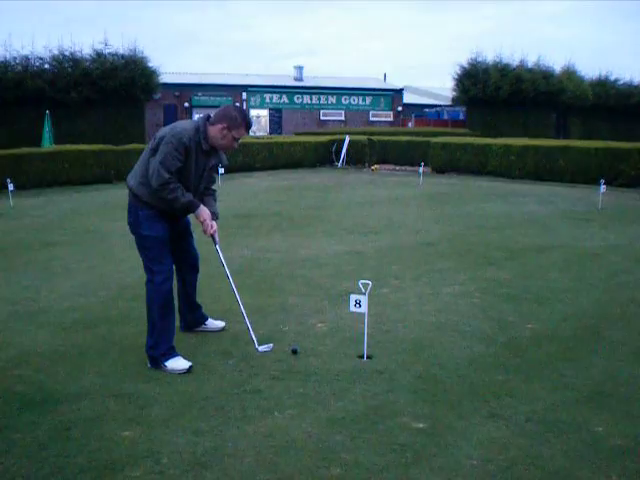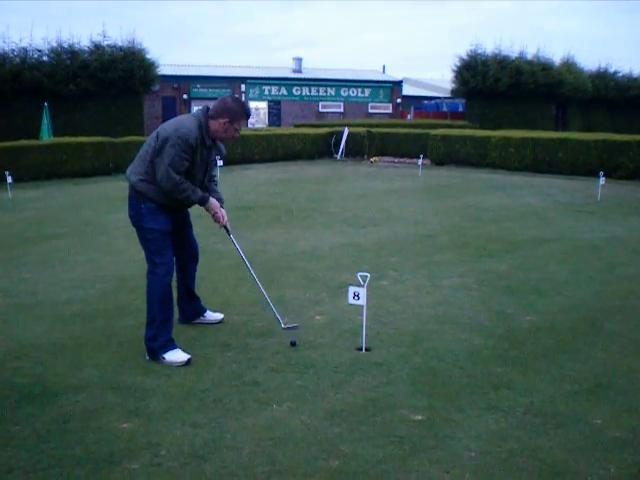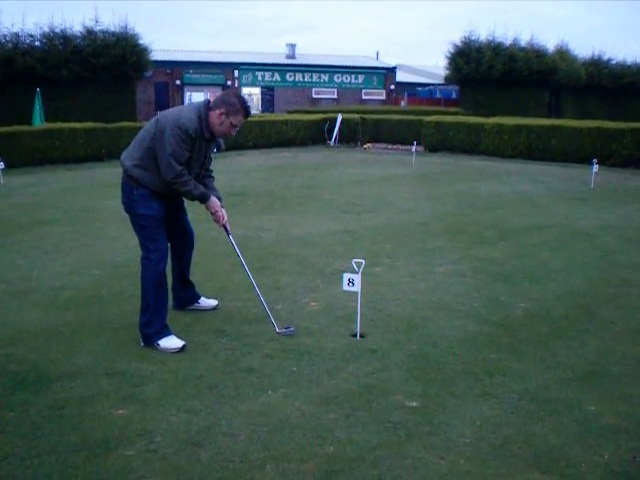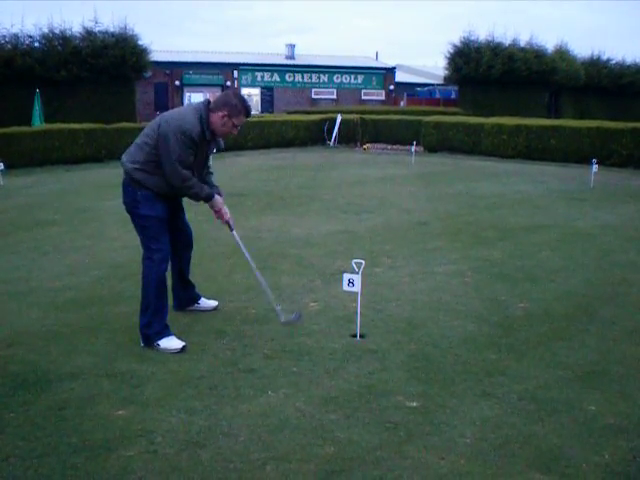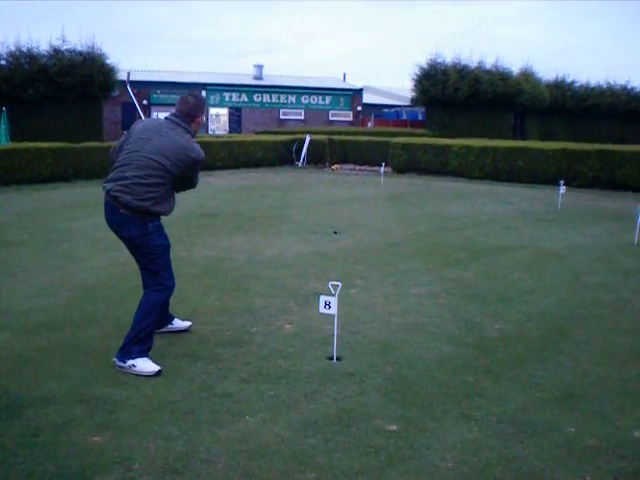
dt=1s
person 1, frame 1
left shoulder: (214, 150)
right shoulder: (179, 136)
left elbow: (206, 189)
right elbow: (161, 181)
left wrist: (211, 216)
right wrist: (196, 207)
left hip: (175, 211)
right hip: (148, 210)
left knee: (189, 264)
right knee: (161, 277)
left ankle: (192, 318)
right ankle: (160, 353)
person 1, frame 2
left shoulder: (208, 136)
right shoulder: (183, 133)
left elbow: (207, 177)
right elbow: (170, 180)
left wrist: (218, 205)
right wrist: (205, 201)
left hip: (172, 202)
right hip: (149, 203)
left knee: (188, 255)
right knee: (162, 268)
left ankle: (191, 311)
right ankle: (158, 346)
person 1, frame 3
left shoulder: (209, 130)
right shoulder: (181, 123)
left elbow: (203, 172)
right elbow: (174, 172)
left wrist: (216, 201)
right wrist: (205, 198)
left hip: (167, 189)
right hip: (141, 189)
left knee: (184, 240)
right knee: (156, 254)
left ankle: (185, 297)
right ankle: (153, 332)
person 1, frame 4
left shoulder: (208, 131)
right shoulder: (183, 125)
left elbow: (202, 171)
right elbow: (179, 176)
left wrist: (216, 197)
right wrist: (210, 198)
left hip: (166, 190)
right hip: (143, 191)
left knee: (183, 241)
right knee: (158, 255)
left ankle: (185, 297)
right ankle: (153, 332)
person 1, frame 5
left shoulder: (144, 124)
right shoulder: (192, 151)
left elbow: (114, 154)
right elbow: (184, 184)
left hip: (113, 206)
right hip: (139, 218)
left knee: (154, 267)
right knee: (161, 282)
left ankle: (160, 319)
right ankle: (131, 354)
